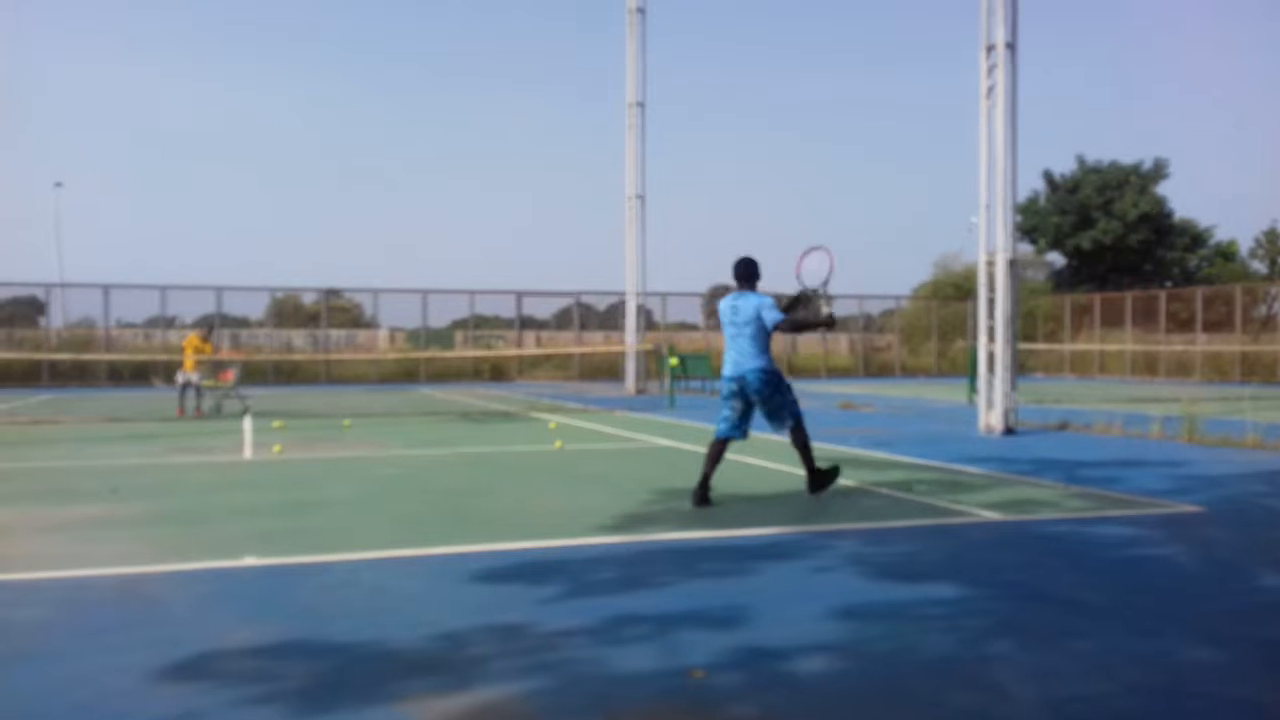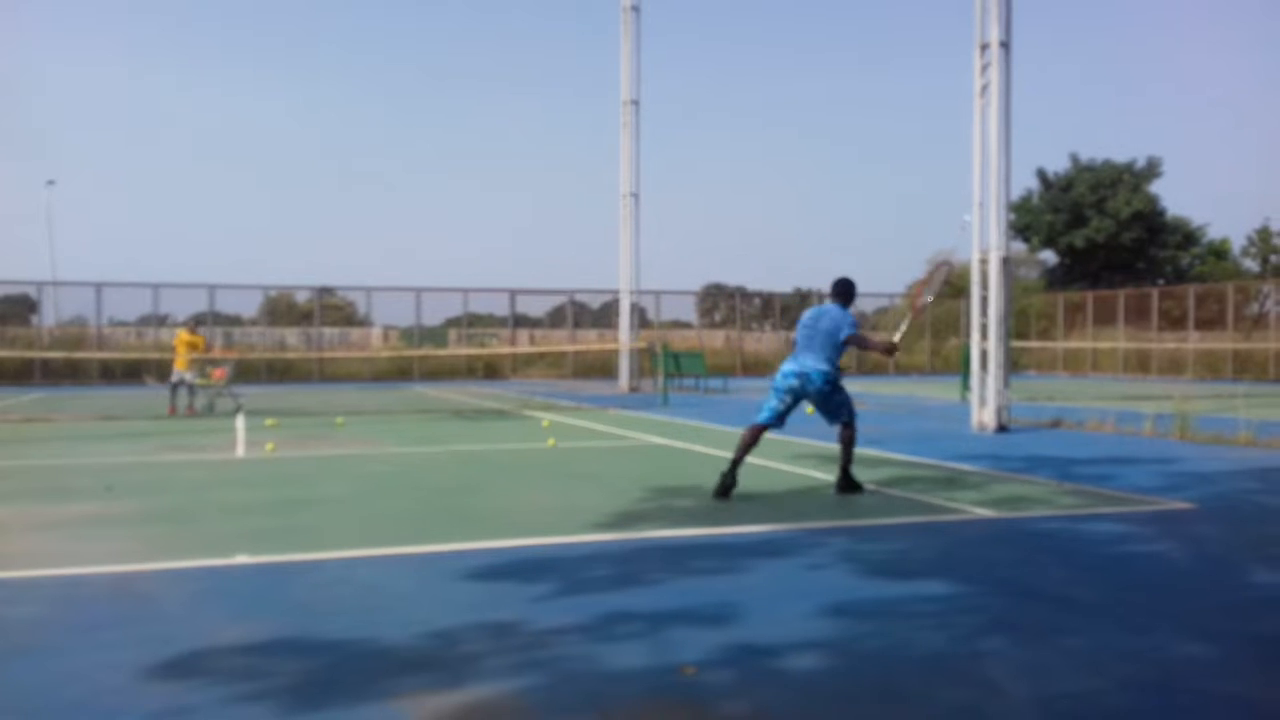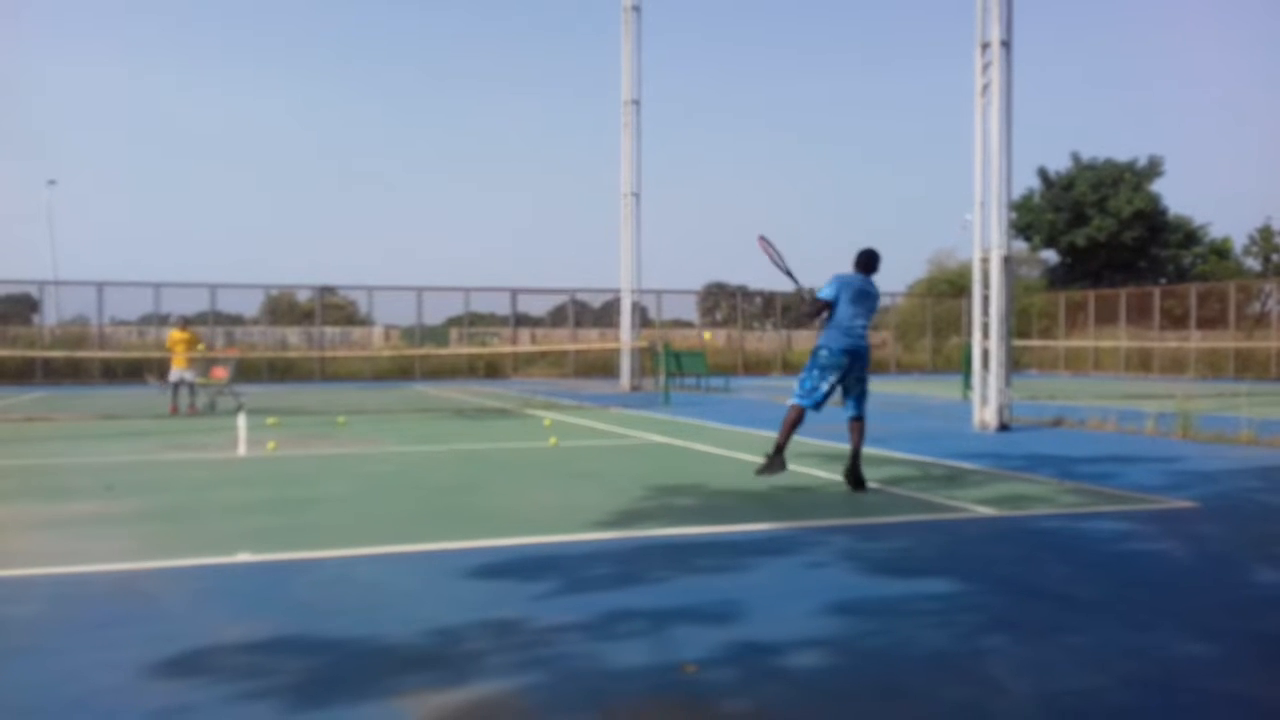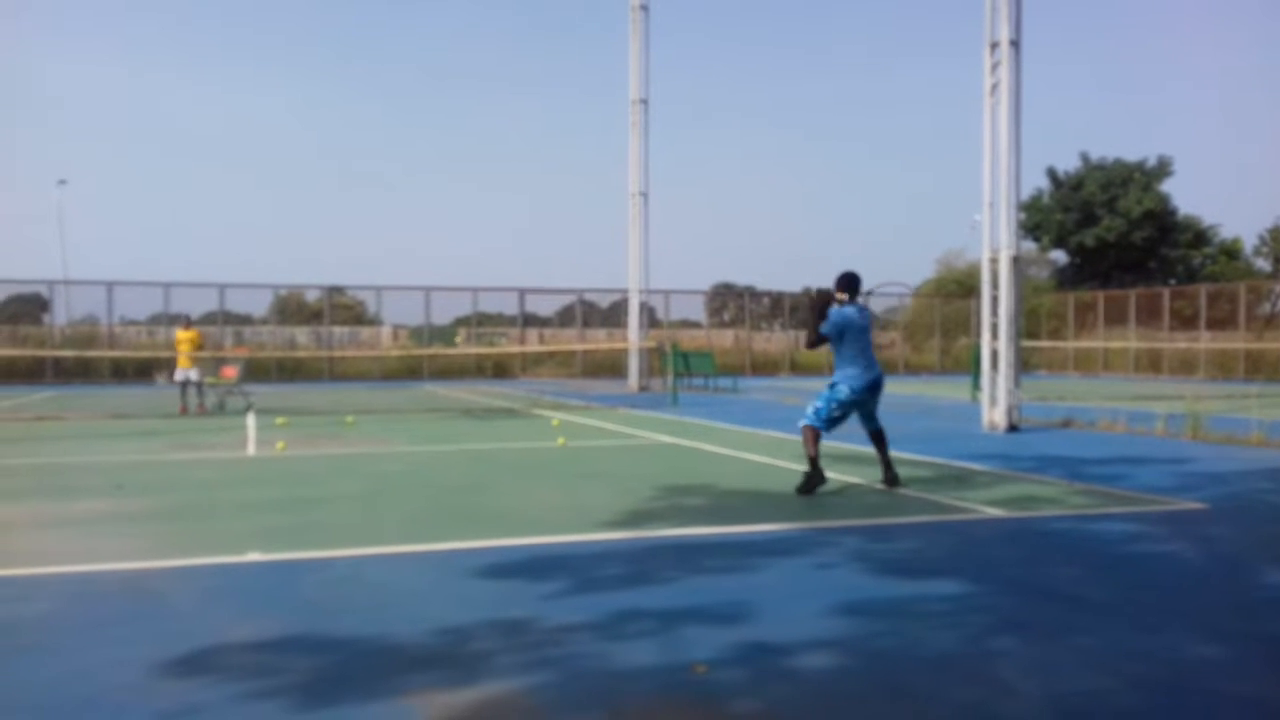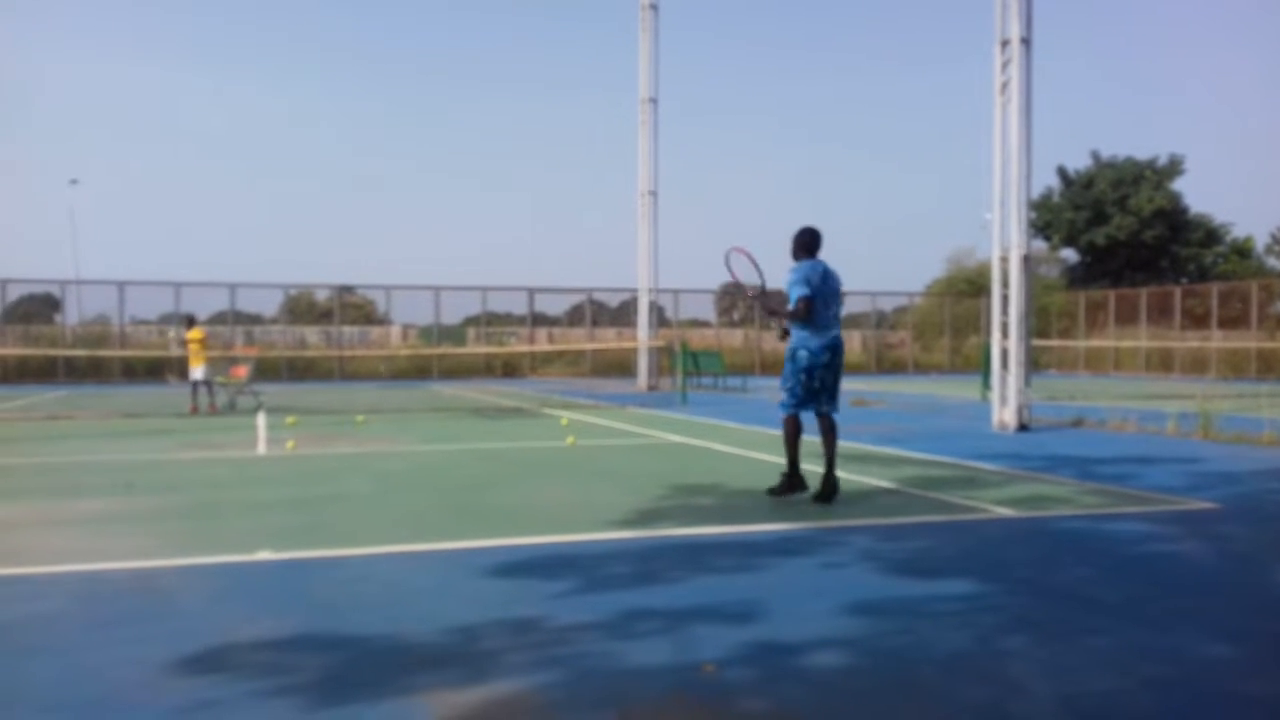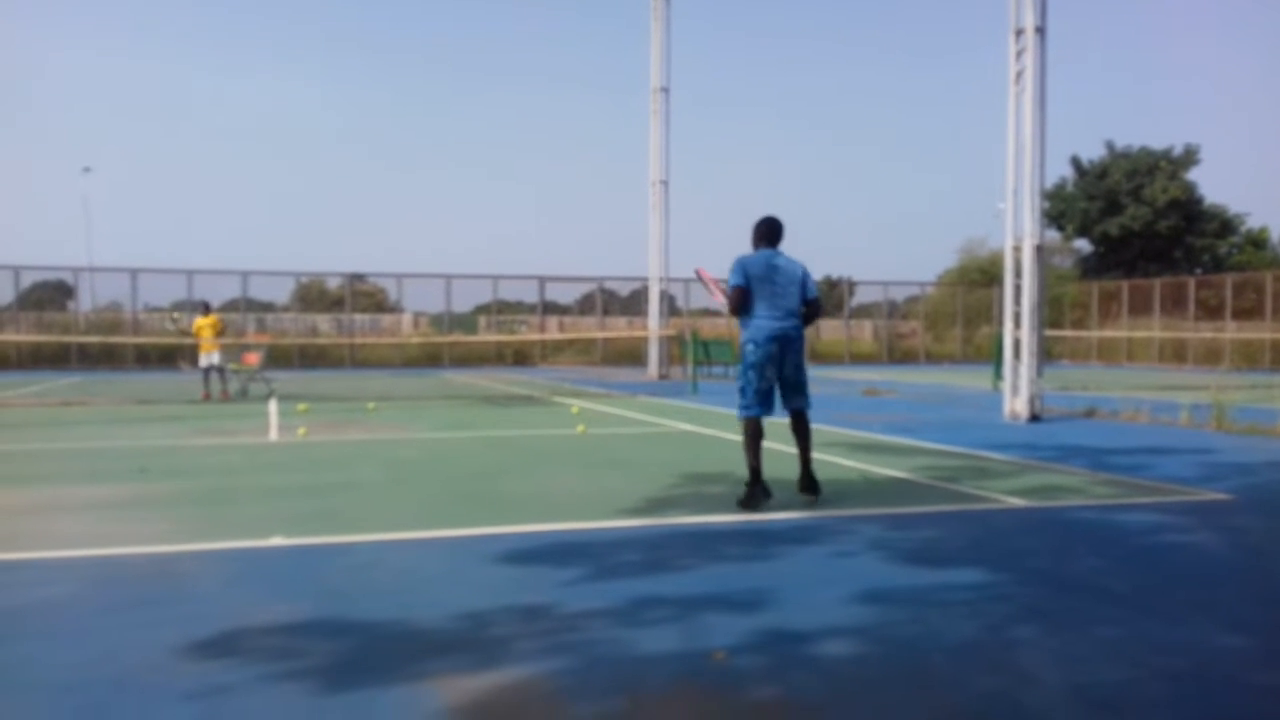
dt=0.4s
person 1, frame 1
left shoulder: (724, 305)
right shoulder: (763, 301)
right elbow: (785, 325)
left wrist: (792, 305)
right wrist: (821, 322)
left hip: (731, 375)
right hip: (760, 373)
left knee: (724, 434)
right knee: (794, 421)
left ankle: (703, 485)
right ankle: (813, 475)
person 1, frame 2
left shoulder: (809, 314)
right shoulder: (845, 318)
right elbow: (852, 338)
right wrist: (879, 346)
left hip: (789, 372)
right hip: (819, 376)
left knee: (761, 423)
right knee: (847, 421)
left ankle: (732, 470)
right ankle: (845, 478)
person 1, frame 3
left shoulder: (840, 281)
right shoulder: (874, 294)
left elbow: (813, 313)
left wrist: (811, 311)
left hip: (832, 350)
right hip: (859, 353)
left knee: (800, 402)
right knee: (856, 413)
left ankle: (777, 454)
right ankle: (854, 467)
person 1, frame 4
left shoulder: (840, 316)
right shoulder: (862, 312)
left elbow: (811, 343)
left wrist: (815, 311)
right wrist: (823, 308)
left hip: (849, 384)
right hip: (873, 380)
left knee: (810, 423)
right knee: (872, 425)
left ankle: (815, 472)
right ankle: (889, 471)
person 1, frame 5
left shoulder: (800, 273)
right shoulder: (832, 275)
left elbow: (804, 311)
left wrist: (780, 313)
left hip: (807, 349)
right hip: (833, 345)
left knee: (792, 411)
right knee: (824, 413)
left ankle: (792, 475)
right ankle: (829, 478)
person 1, frame 6
left shoulder: (743, 263)
right shoulder: (798, 268)
left elbow: (736, 304)
right elbow: (815, 309)
left wrist: (735, 308)
left hip: (758, 341)
right hip: (791, 339)
left knee: (751, 414)
right knee: (797, 409)
left ankle: (756, 483)
right ankle: (807, 475)
